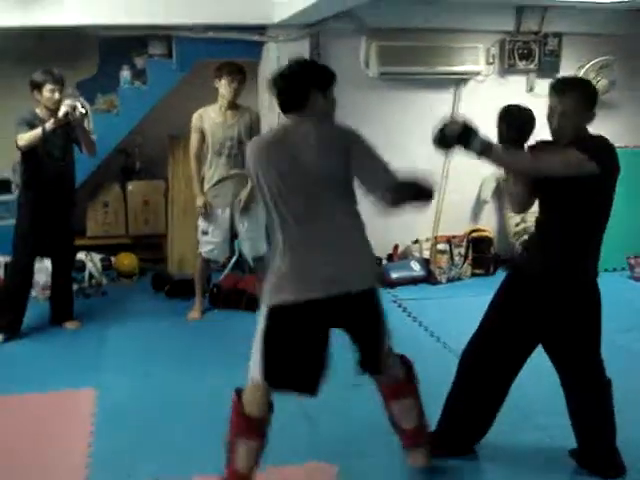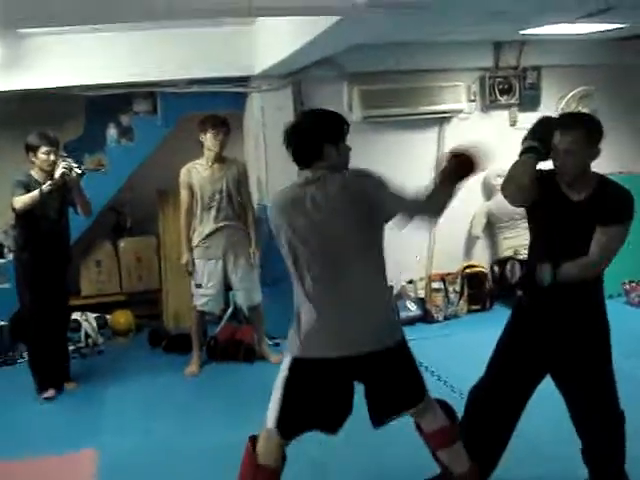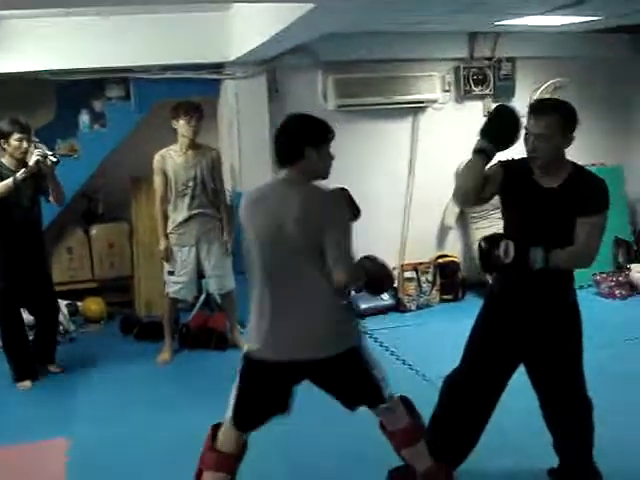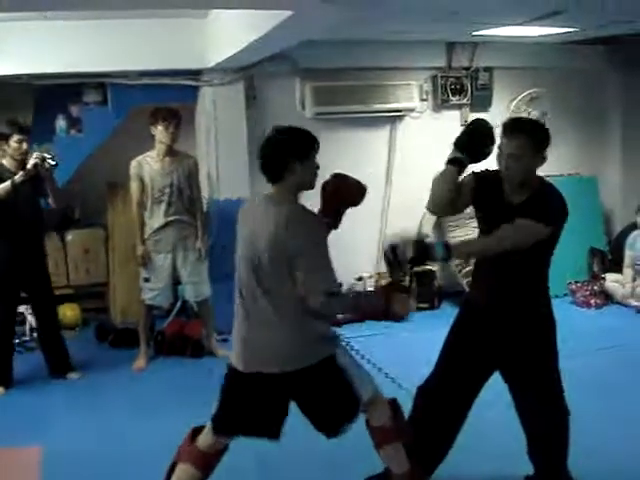
dt=0.4s
person 1, frame 1
left shoulder: (258, 150)
right shoulder: (340, 139)
right elbow: (389, 194)
right wrist: (414, 190)
left hip: (291, 286)
right hip: (351, 280)
left knee: (259, 388)
right knee: (385, 363)
person 1, frame 2
left shoulder: (279, 207)
right shoulder: (357, 185)
right elbow: (428, 209)
right wrist: (454, 174)
left hip: (316, 342)
right hip: (376, 333)
left knee: (275, 436)
right knee: (423, 407)
person 1, frame 3
left shoulder: (250, 203)
right shoulder: (326, 203)
right elbow: (342, 278)
left hip: (268, 342)
right hip: (329, 337)
left knee: (232, 431)
right knee: (389, 406)
person 1, frame 4
left shoulder: (248, 211)
right shoulder: (305, 223)
right elbow: (322, 303)
left wrist: (328, 213)
right wrist: (383, 304)
left hip: (250, 351)
right hip: (302, 348)
left knee: (217, 433)
right knee: (376, 405)
person 2, frame 1
left shoulder: (600, 154)
right shoulder: (543, 151)
left elbow: (541, 167)
right elbow: (519, 201)
left wrist: (475, 142)
right wrist: (512, 146)
left hip: (573, 285)
right hip: (530, 272)
left knee: (584, 375)
right knee: (483, 357)
right ankle: (454, 437)
person 2, frame 2
left shoulder: (614, 199)
right shoulder: (540, 183)
left elbow: (594, 262)
right elbow: (511, 192)
left wrist: (539, 273)
right wrist: (533, 148)
left hip: (582, 320)
right hip: (533, 312)
left knee: (599, 409)
right knee: (492, 395)
person 2, frame 3
left shoulder: (589, 188)
right shoulder: (510, 172)
left elbow: (584, 255)
right elbow: (464, 197)
left wrist: (531, 256)
right wrist: (485, 147)
left hip: (554, 308)
right hip: (505, 299)
left knee: (565, 398)
right knee: (466, 384)
person 2, frame 4
left shoulder: (550, 204)
right shoulder: (485, 182)
left elbow: (493, 245)
right elbow: (439, 206)
left wrist: (431, 249)
right wrist: (459, 157)
left hip: (527, 319)
right hip: (481, 310)
left knee: (543, 406)
right knee: (439, 393)
person 3, frame 1
left shoulder: (68, 123)
right shoulder: (28, 120)
left elbow: (91, 151)
right elbow: (22, 143)
left wrist: (80, 124)
right wrist: (55, 121)
left hip: (62, 203)
right hip: (33, 203)
left knee: (64, 261)
left ankle: (62, 314)
person 3, frame 2
left shoulder: (63, 184)
right shoulder: (23, 183)
left elbow: (86, 212)
right elbow: (19, 205)
left wrist: (75, 184)
right wrist: (51, 183)
left hip: (58, 263)
right hip: (30, 264)
left knee: (59, 322)
right knee: (34, 323)
left ankle: (60, 375)
right ankle: (45, 382)
person 3, frame 3
left shoulder: (34, 170)
left elbow: (58, 200)
left wrist: (49, 172)
right wrist: (25, 172)
left hip: (34, 252)
left knee: (48, 308)
left ankle: (44, 357)
right ankle: (24, 370)
person 3, frame 4
left shoulder: (34, 174)
left elbow: (55, 203)
left wrist: (47, 174)
right wrist: (23, 174)
left hip: (34, 254)
left knee: (47, 312)
left ankle: (61, 366)
person 4, frame 1
left shoulder: (250, 117)
right shoulder: (201, 117)
right elbow: (195, 158)
left wrist: (250, 187)
right wrist: (199, 194)
left hip: (245, 191)
right hip: (215, 193)
left knee: (257, 247)
right knee: (207, 251)
right ankle: (198, 301)
person 4, frame 2
left shoulder: (237, 168)
right shoulder: (189, 172)
left elbow: (247, 208)
right elbow: (186, 214)
left wrist: (253, 242)
right wrist: (185, 250)
left hip: (238, 243)
right hip: (206, 245)
left knee: (252, 298)
right knee: (202, 305)
left ankle: (262, 345)
right ankle: (196, 356)
person 4, frame 3
left shoulder: (211, 155)
right shoulder: (162, 159)
left elbow: (220, 194)
right elbow: (160, 201)
left wrist: (226, 229)
right wrist: (162, 237)
left hip: (210, 229)
right hip: (179, 233)
left knee: (225, 285)
right knee: (174, 292)
left ankle: (234, 332)
right ankle: (168, 344)
person 4, frame 4
left shoulder: (189, 162)
right shoulder: (139, 164)
left elbow: (197, 201)
right elbow: (137, 206)
left wrist: (201, 236)
right wrist: (140, 243)
left hip: (187, 236)
right hip: (156, 239)
left knee: (201, 292)
right knee: (150, 299)
left ankle: (210, 340)
right ankle: (143, 350)
